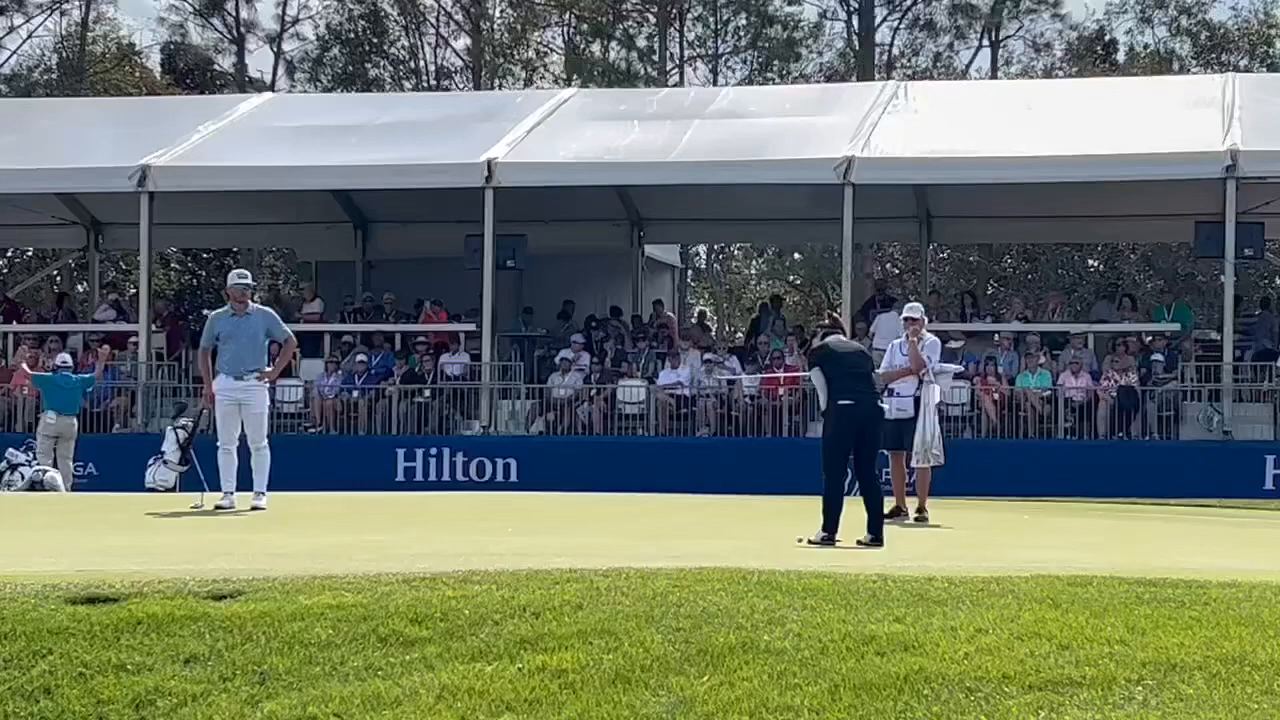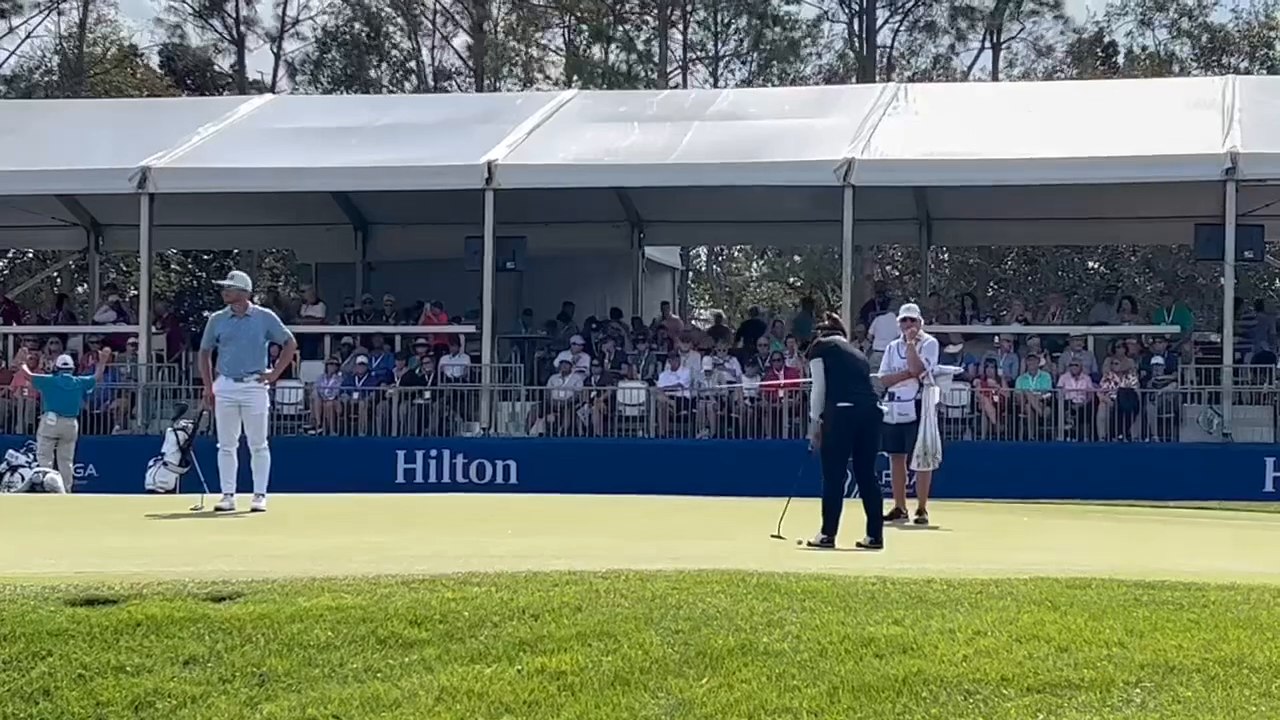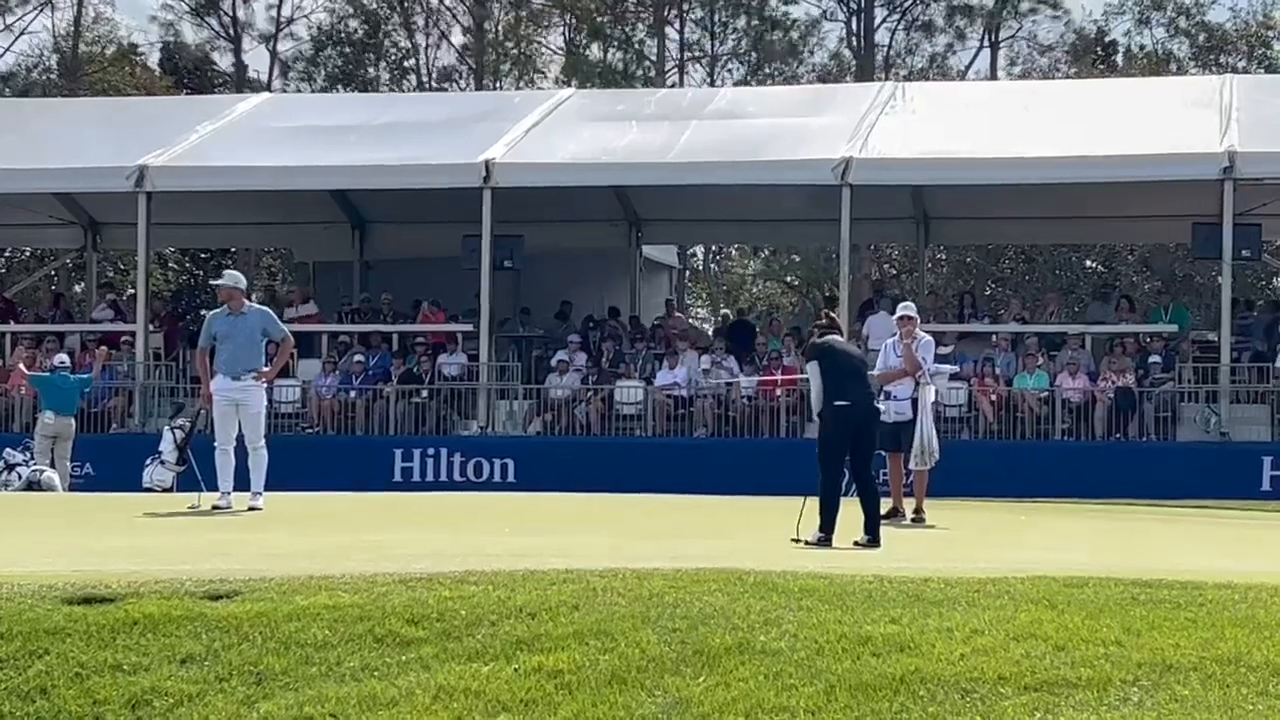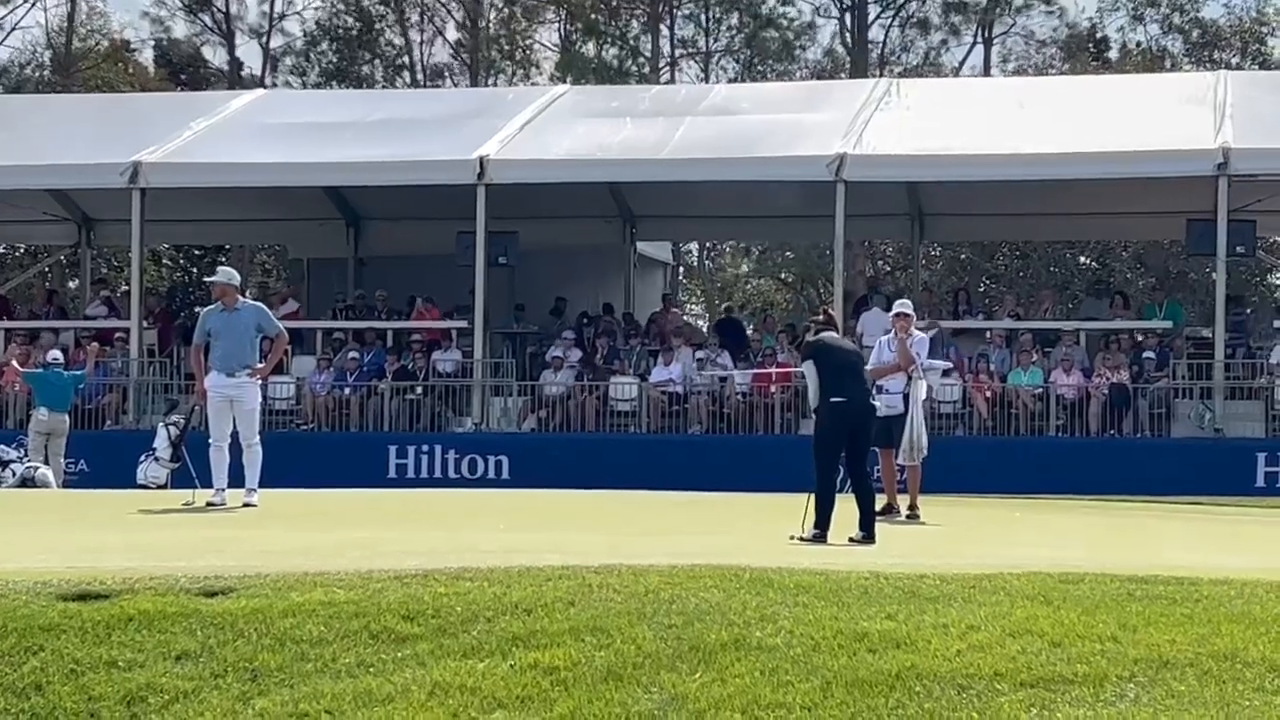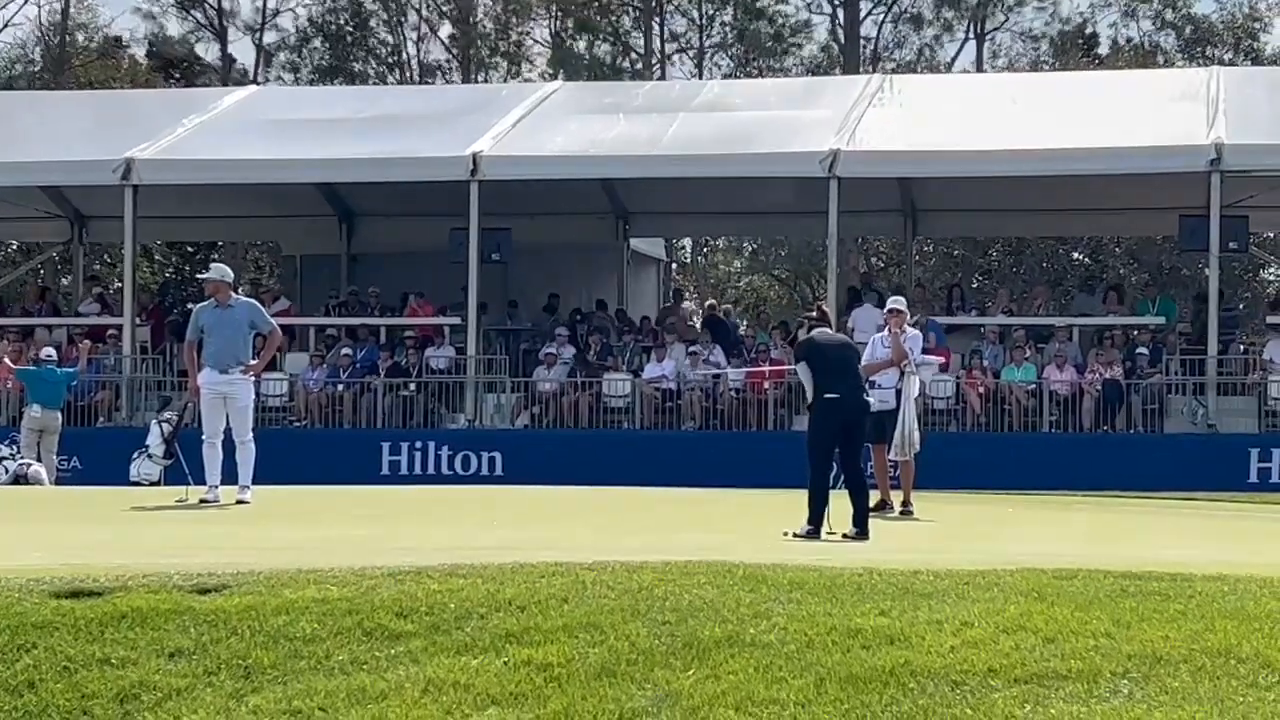
dt=0.5s
person 1, frame 1
left shoulder: (265, 315)
right shoulder: (216, 318)
left elbow: (290, 342)
right elbow: (204, 351)
left wrist: (275, 371)
right wrist: (208, 385)
left hip: (254, 384)
right hip: (224, 385)
left knee: (258, 442)
right knee: (226, 443)
left ankle: (259, 494)
right ankle: (227, 494)
person 1, frame 2
left shoulder: (265, 317)
right shoulder: (217, 320)
left elbow: (290, 343)
right elbow: (205, 353)
left wrist: (275, 373)
right wrist: (208, 387)
left hip: (254, 386)
right hip: (224, 386)
left knee: (258, 444)
right knee: (226, 445)
left ankle: (260, 495)
right ankle: (228, 495)
person 1, frame 3
left shoulder: (261, 314)
right shoulder: (214, 318)
left elbow: (287, 341)
right elbow: (202, 351)
left wrist: (272, 371)
right wrist: (205, 385)
left hip: (252, 384)
right hip: (222, 385)
left knee: (255, 442)
right knee: (223, 443)
left ankle: (257, 493)
right ankle: (225, 493)
person 1, frame 4
left shoulder: (255, 310)
right shoulder: (208, 314)
left elbow: (282, 337)
right elbow: (197, 348)
left wrist: (267, 367)
right wrist: (200, 381)
left hip: (246, 381)
right hip: (216, 381)
left knee: (250, 439)
right knee: (218, 440)
left ankle: (251, 490)
right ankle: (219, 490)
person 1, frame 5
left shoulder: (249, 307)
right shoulder: (201, 311)
left elbow: (275, 334)
right elbow: (190, 344)
left wrist: (260, 364)
right wrist: (193, 378)
left hip: (239, 377)
right hip: (209, 378)
left knee: (243, 436)
right knee: (211, 436)
left ankle: (244, 487)
right ankle: (212, 487)
person 2, frame 1
left shoulder: (818, 351)
right shoulder: (862, 349)
left elbow: (824, 393)
right elbow: (869, 383)
left wrist: (828, 418)
left hip: (843, 411)
right hip: (872, 409)
left knee: (834, 473)
right knee: (868, 472)
left ankle: (828, 532)
right ankle: (875, 533)
person 2, frame 2
left shoulder: (820, 347)
right shoulder: (858, 353)
left elbow: (819, 388)
left wrist: (815, 422)
left hip: (842, 413)
right hip: (871, 411)
left knee: (833, 475)
right knee: (866, 474)
left ankle: (827, 534)
right ankle: (874, 535)
person 2, frame 3
left shoulder: (816, 347)
right shoulder: (855, 351)
left elbow: (817, 390)
left wrist: (819, 418)
left hip: (839, 412)
right hip: (868, 410)
left knee: (831, 473)
right knee: (864, 472)
left ankle: (825, 533)
right ankle: (872, 534)
person 2, frame 4
left shoulder: (811, 345)
right shoulder: (851, 347)
left elbow: (814, 388)
right elbow: (856, 381)
left wrist: (818, 414)
left hip: (835, 408)
right hip: (863, 407)
left knee: (826, 470)
right knee: (859, 469)
left ankle: (820, 529)
right ankle: (867, 530)
person 2, frame 5
left shoulder: (804, 345)
right shoulder: (847, 342)
left elbow: (810, 387)
right elbow: (853, 376)
left wrist: (814, 410)
left hip: (829, 405)
right hip: (858, 403)
left knee: (820, 466)
right knee: (853, 465)
left ankle: (813, 526)
right ankle: (860, 526)
person 3, frame 1
left shoulder: (932, 342)
right shoulder: (895, 345)
left elbow: (919, 366)
right elbow: (884, 375)
left wrist: (913, 341)
right wrist: (908, 370)
left hip: (917, 406)
right hip: (893, 407)
right knee: (895, 455)
left ankle: (922, 507)
right ankle: (900, 506)
person 3, frame 2
left shoulder: (929, 343)
right shoulder: (892, 347)
left elbow: (919, 370)
right elbow: (884, 379)
left wrist: (911, 343)
right wrist: (908, 374)
left hip: (917, 409)
right hip: (894, 410)
right knee: (896, 458)
left ankle: (922, 509)
right ankle: (900, 508)
person 3, frame 3
left shoulder: (926, 342)
right shoulder: (888, 345)
left elbow: (915, 369)
right elbow: (879, 377)
left wrist: (907, 342)
right wrist: (904, 372)
left hip: (913, 407)
right hip: (889, 408)
right knee: (893, 457)
left ankle: (919, 508)
right ankle: (897, 506)
person 3, frame 4
left shoulder: (920, 339)
right shoulder: (882, 341)
left elbow: (909, 363)
right elbow: (872, 372)
left wrist: (902, 337)
right wrist: (897, 366)
left hip: (906, 403)
right hip: (882, 404)
right knee: (885, 453)
left ankle: (913, 505)
right ankle: (891, 503)
person 3, frame 5
left shoulder: (914, 336)
right shoulder: (876, 339)
left elbow: (902, 358)
right elbow: (865, 369)
left wrist: (895, 333)
right wrist: (889, 362)
left hip: (898, 399)
right hip: (875, 399)
right knee: (877, 449)
left ankle: (906, 501)
right ankle: (885, 499)
